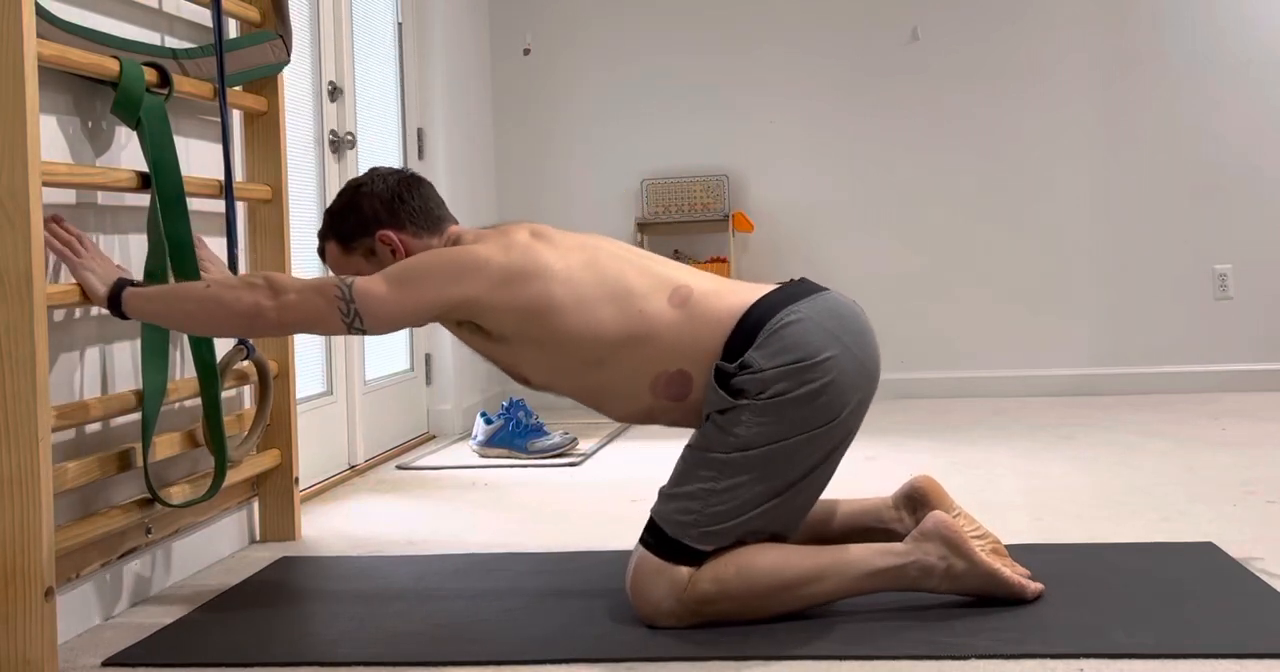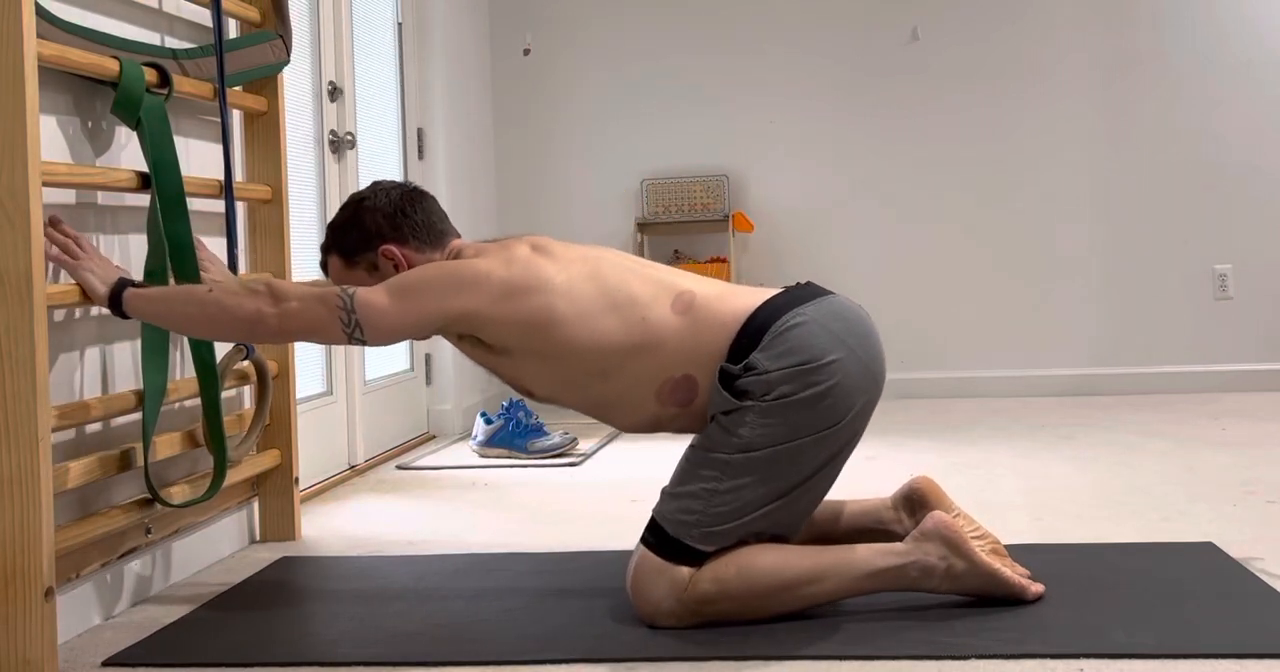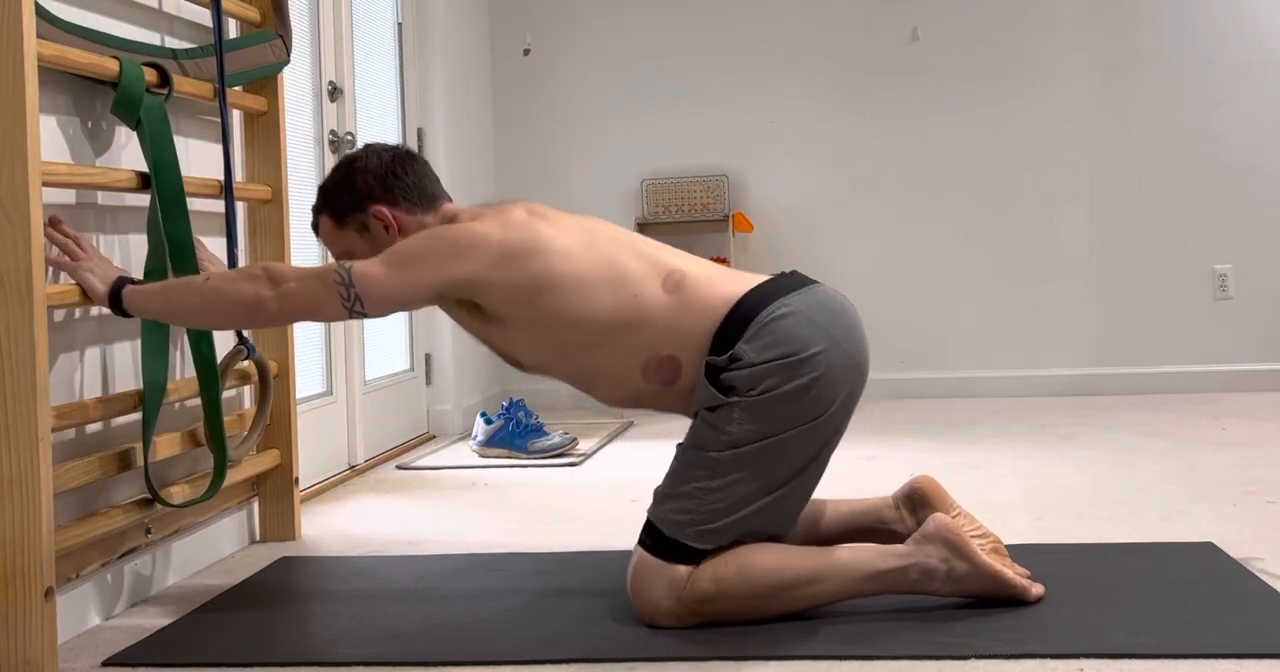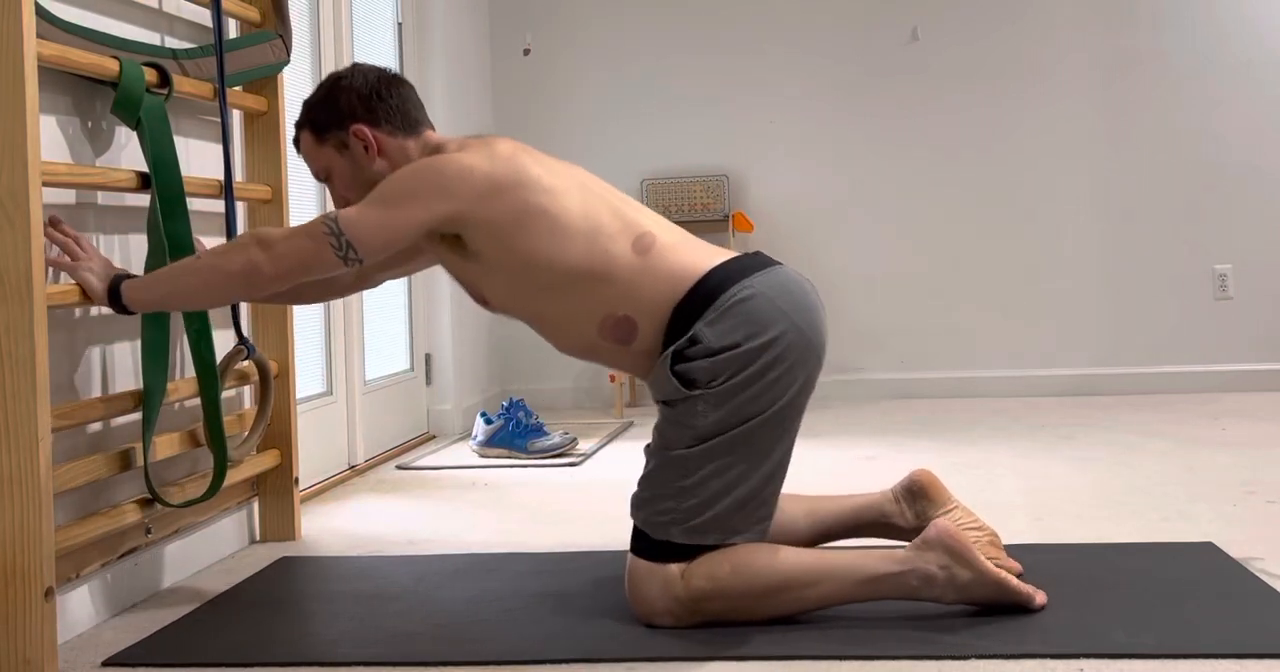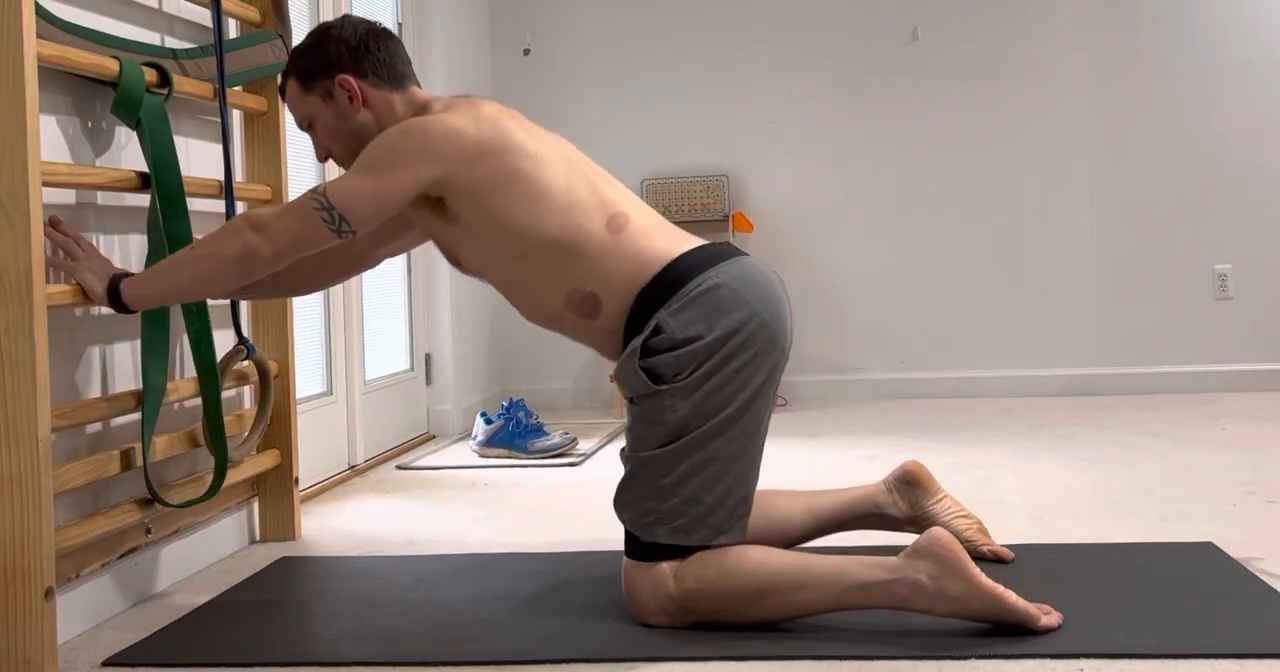
dt=0.3s
person 1, frame 1
left shoulder: (457, 271)
right shoulder: (501, 253)
left elbow: (277, 304)
left wrist: (121, 292)
right wrist: (222, 289)
left hip: (793, 361)
right hip: (816, 332)
left knee: (664, 589)
right knee: (721, 542)
left ankle: (919, 559)
right ankle: (902, 514)
person 1, frame 2
left shoulder: (460, 287)
right shoulder: (504, 261)
left elbow: (277, 311)
left wrist: (120, 291)
right wrist: (221, 291)
left hip: (798, 363)
right hip: (824, 334)
left knee: (664, 587)
right knee: (720, 542)
left ankle: (918, 560)
right ankle: (901, 512)
person 1, frame 3
left shoulder: (456, 248)
right shoulder: (492, 235)
left elbow: (280, 295)
left wrist: (124, 291)
right wrist: (222, 287)
left hip: (781, 354)
right hip: (806, 326)
left knee: (665, 588)
right knee: (717, 541)
left ankle: (923, 562)
right ankle: (901, 510)
person 1, frame 4
left shoulder: (438, 179)
right shoulder: (473, 187)
left elbow: (275, 260)
right elbow: (337, 275)
left wrist: (123, 289)
right wrist: (219, 278)
left hip: (736, 333)
right hip: (768, 308)
left knee: (663, 589)
right knee: (711, 533)
left ankle: (922, 566)
right ankle: (898, 507)
person 1, frame 5
left shoulder: (427, 136)
right shoulder: (444, 167)
left elbow: (272, 236)
right elbow: (338, 257)
left wrist: (126, 289)
right wrist: (209, 284)
left hip: (700, 320)
right hip: (727, 300)
left knee: (662, 589)
right knee: (704, 538)
left ankle: (917, 576)
right ankle: (893, 500)
